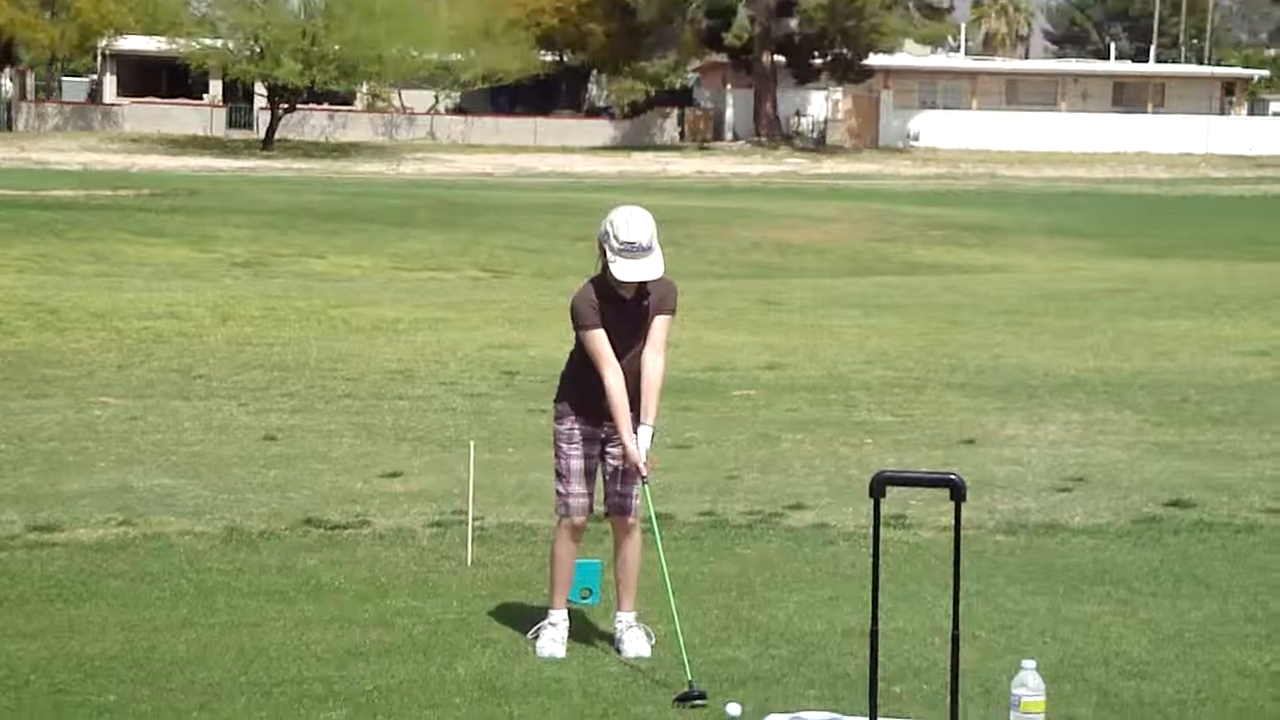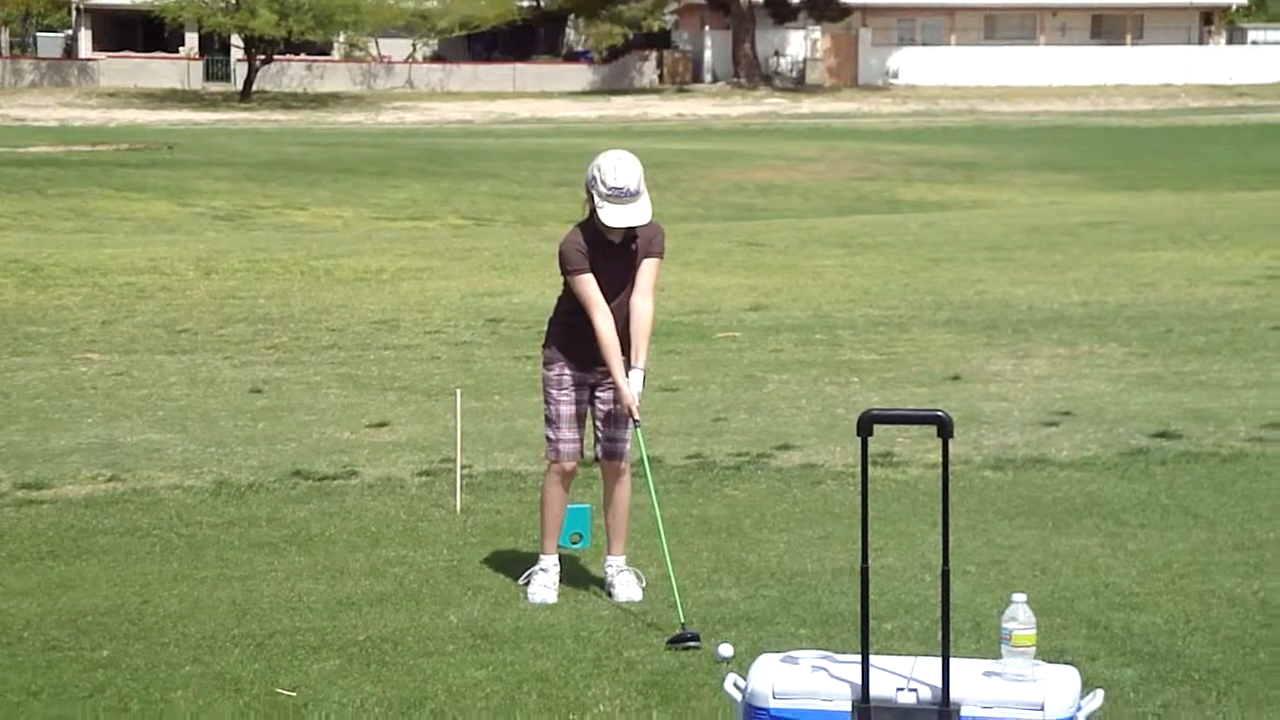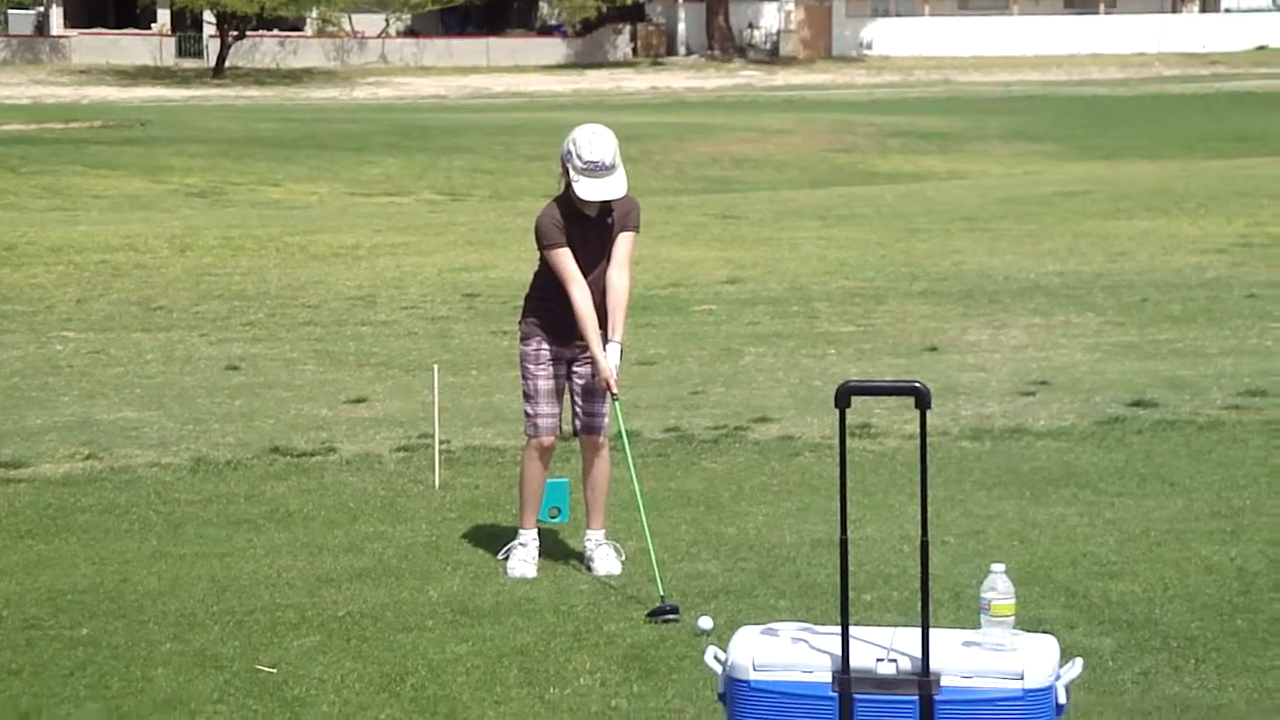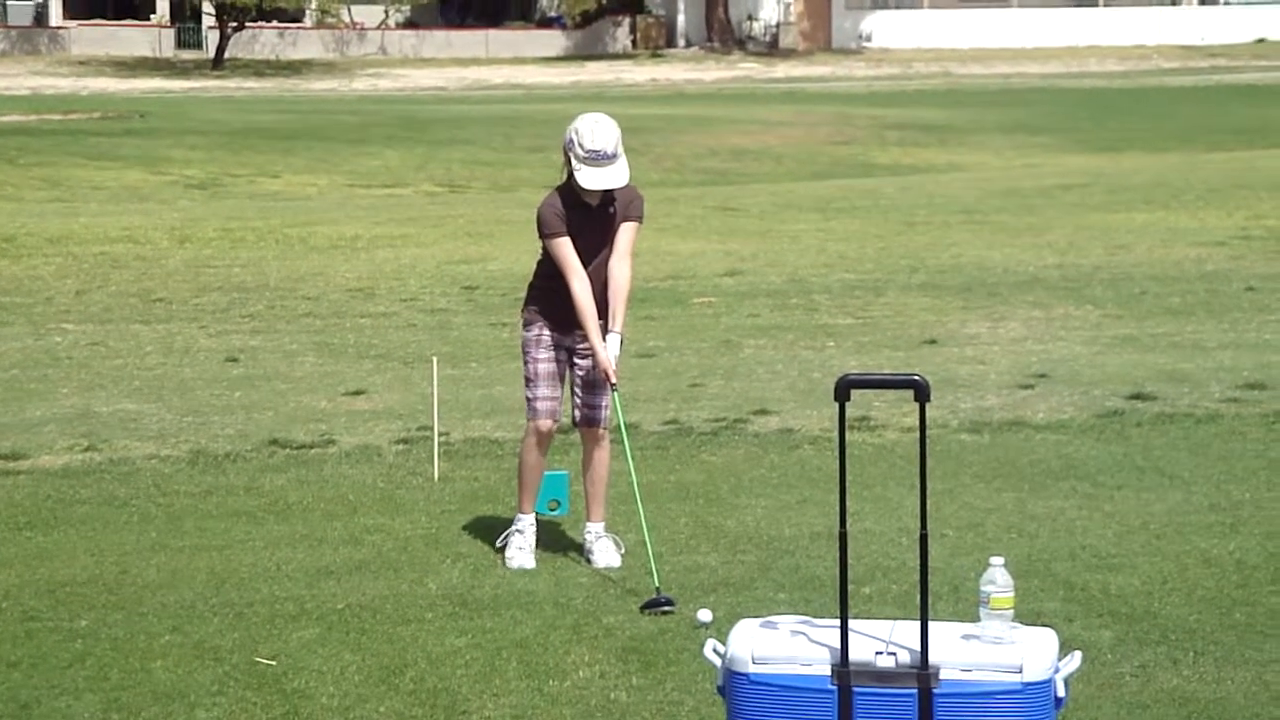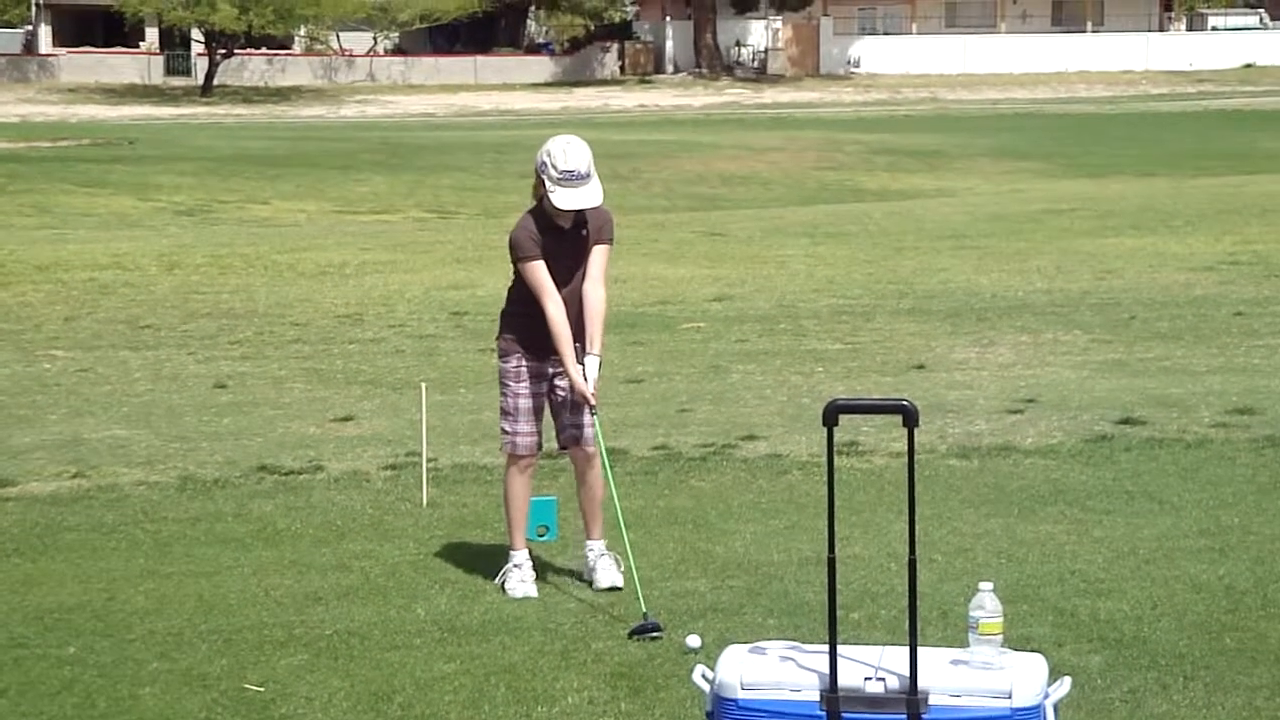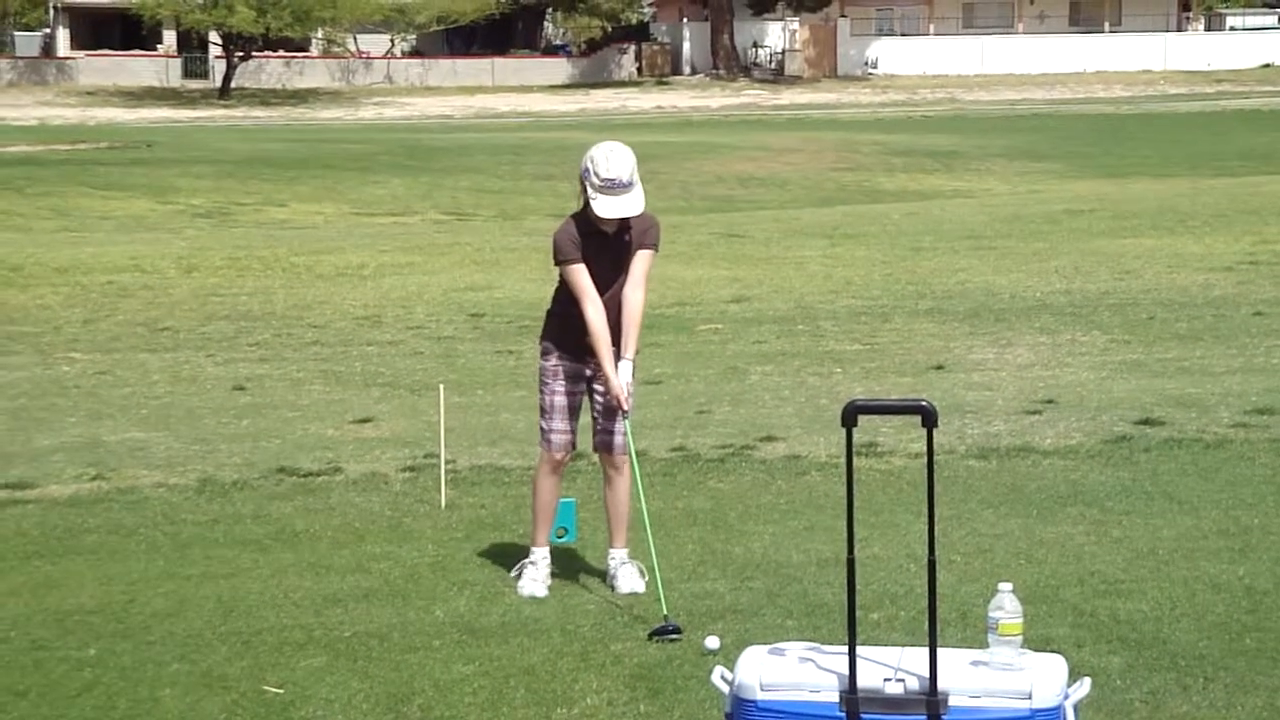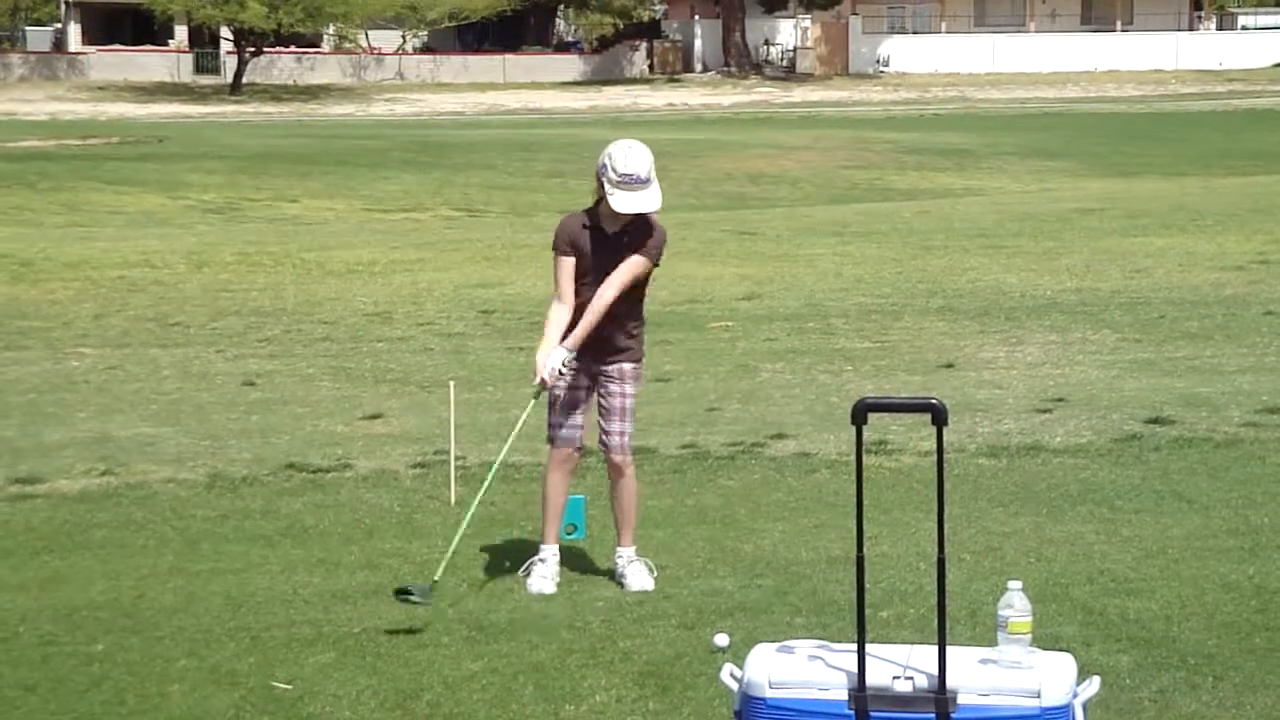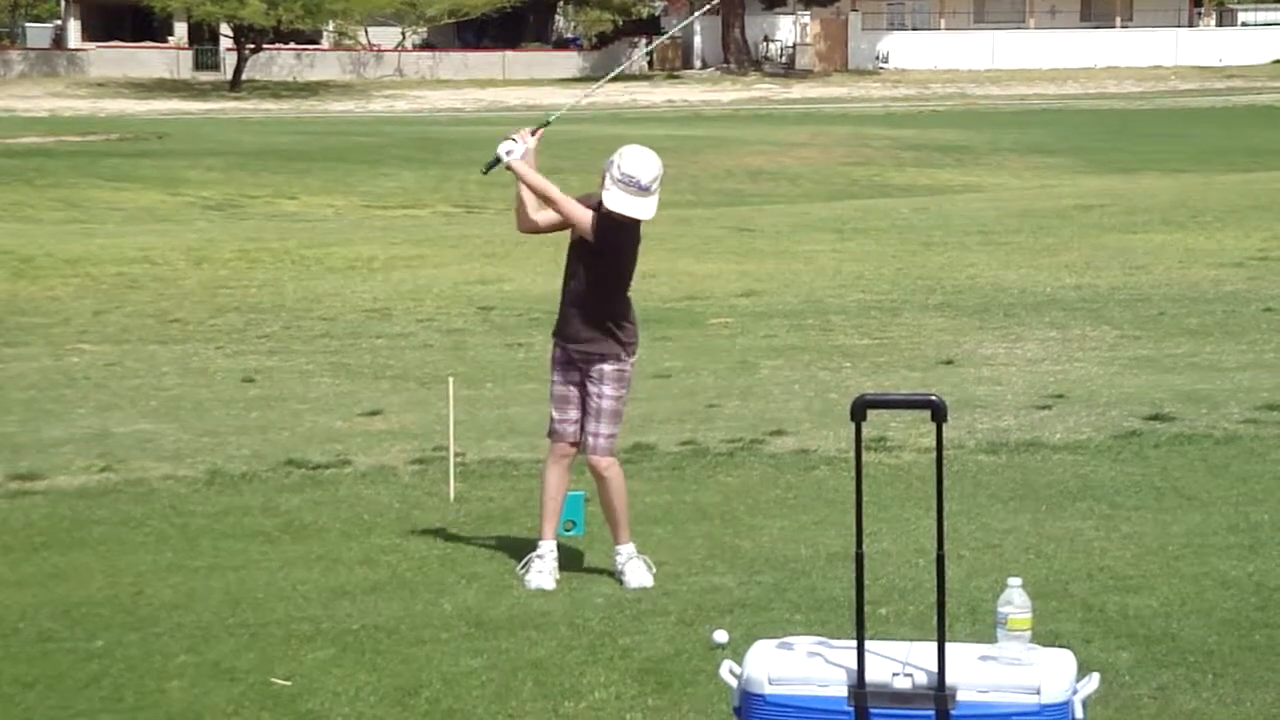
dt=0.5s
person 1, frame 1
left shoulder: (663, 292)
right shoulder: (586, 301)
left elbow: (653, 359)
right elbow: (610, 372)
left wrist: (645, 429)
right wrist: (626, 442)
left hip: (629, 415)
right hip: (580, 414)
left knee: (626, 518)
right knee: (573, 517)
left ankle: (626, 621)
right ankle: (556, 618)
person 1, frame 2
left shoulder: (650, 235)
right shoulder: (574, 246)
left elbow: (641, 302)
right elbow: (600, 315)
left wrist: (637, 371)
right wrist: (621, 383)
left hip: (619, 360)
right hip: (568, 359)
left knee: (616, 463)
right knee: (563, 462)
left ankle: (617, 565)
right ankle: (547, 564)
person 1, frame 3
left shoulder: (626, 209)
right shoulder: (550, 220)
left elbow: (617, 276)
right elbow: (576, 289)
left wrist: (614, 345)
right wrist: (598, 357)
left hip: (596, 335)
right hip: (545, 334)
left knee: (595, 437)
right knee: (542, 438)
left ankle: (596, 539)
right ankle: (526, 539)
person 1, frame 4
left shoulder: (629, 200)
right shoulder: (553, 209)
left elbow: (619, 267)
right elbow: (576, 279)
left wrist: (614, 335)
right wrist: (598, 348)
left hip: (598, 324)
right hip: (547, 323)
left knee: (596, 429)
right knee: (542, 424)
left ankle: (596, 531)
right ankle: (524, 523)
person 1, frame 5
left shoulder: (599, 221)
right shoulder: (525, 233)
left elbow: (593, 288)
right elbow: (551, 303)
left wrist: (592, 359)
right wrist: (571, 371)
left hip: (573, 350)
right hip: (524, 350)
left knee: (585, 450)
right knee: (522, 455)
left ankle: (596, 549)
right ankle: (519, 560)
person 1, frame 6
left shoulder: (645, 227)
right shoulder: (569, 236)
left elbow: (633, 294)
right elbow: (590, 306)
left wrist: (626, 362)
right wrist: (609, 374)
left hip: (615, 353)
right hip: (565, 352)
left knee: (616, 456)
right knee: (555, 453)
left ankle: (619, 557)
right ankle: (538, 556)
person 1, frame 7
left shoulder: (651, 235)
right shoulder: (572, 229)
left elbow: (608, 295)
right elbow: (562, 300)
left wrist: (568, 350)
right wrist: (546, 350)
left hip: (621, 354)
right hip: (569, 351)
left knee: (619, 457)
right knee: (563, 452)
left ankle: (627, 555)
right ankle: (548, 554)
person 1, frame 8
left shoulder: (619, 230)
right shoulder: (593, 207)
left elbow: (553, 197)
right elbow: (528, 222)
left wrist: (516, 162)
right wrist: (524, 160)
left hip: (608, 354)
right hip: (569, 346)
left knee: (599, 457)
right knee: (561, 447)
left ankle: (625, 552)
right ankle: (545, 550)
